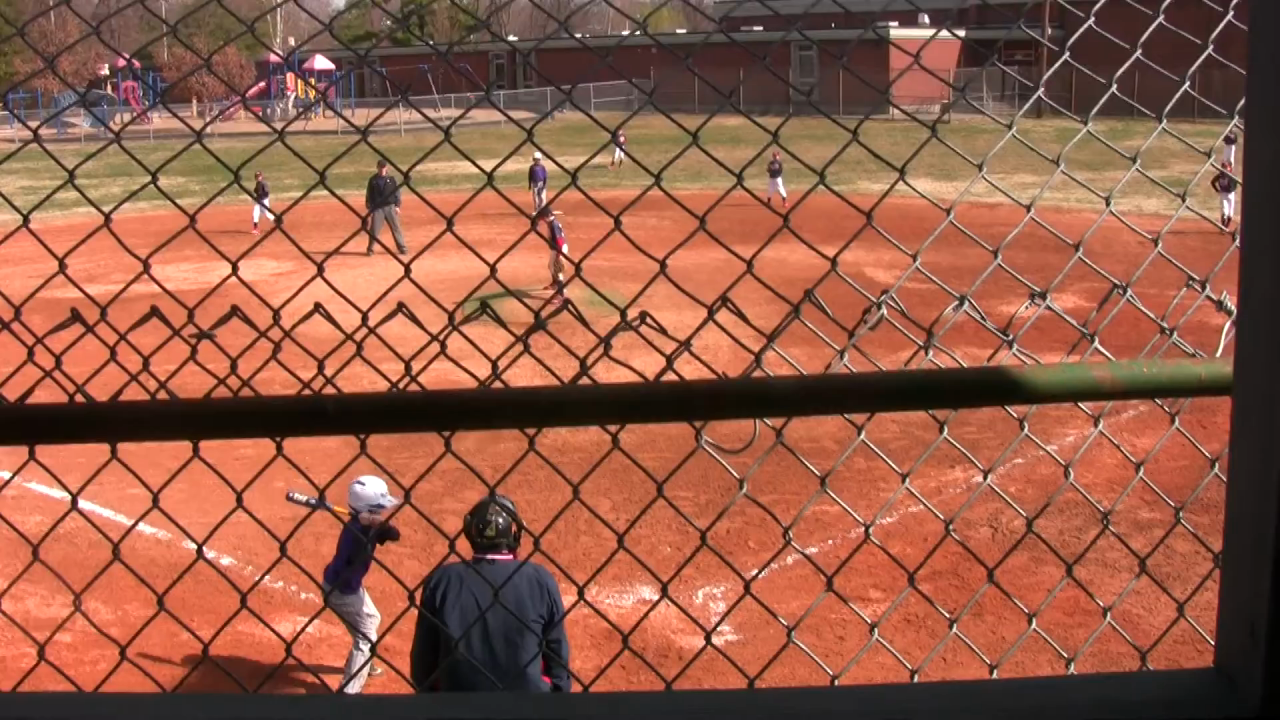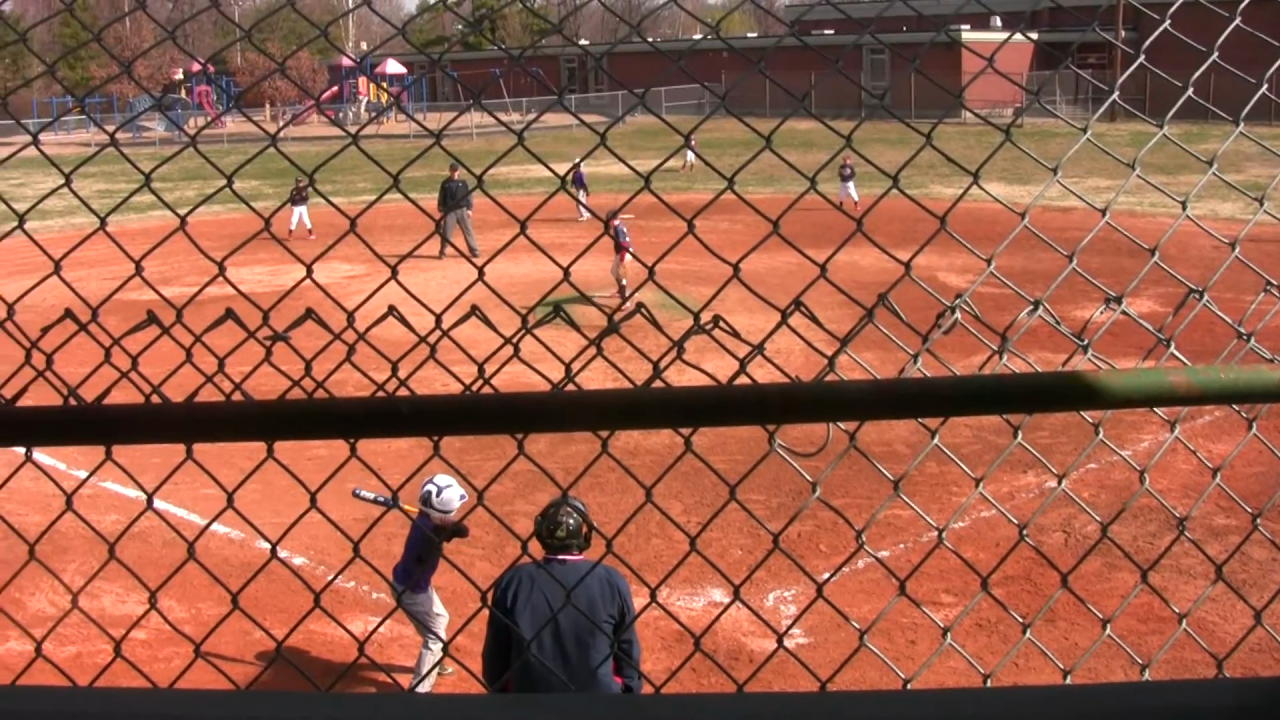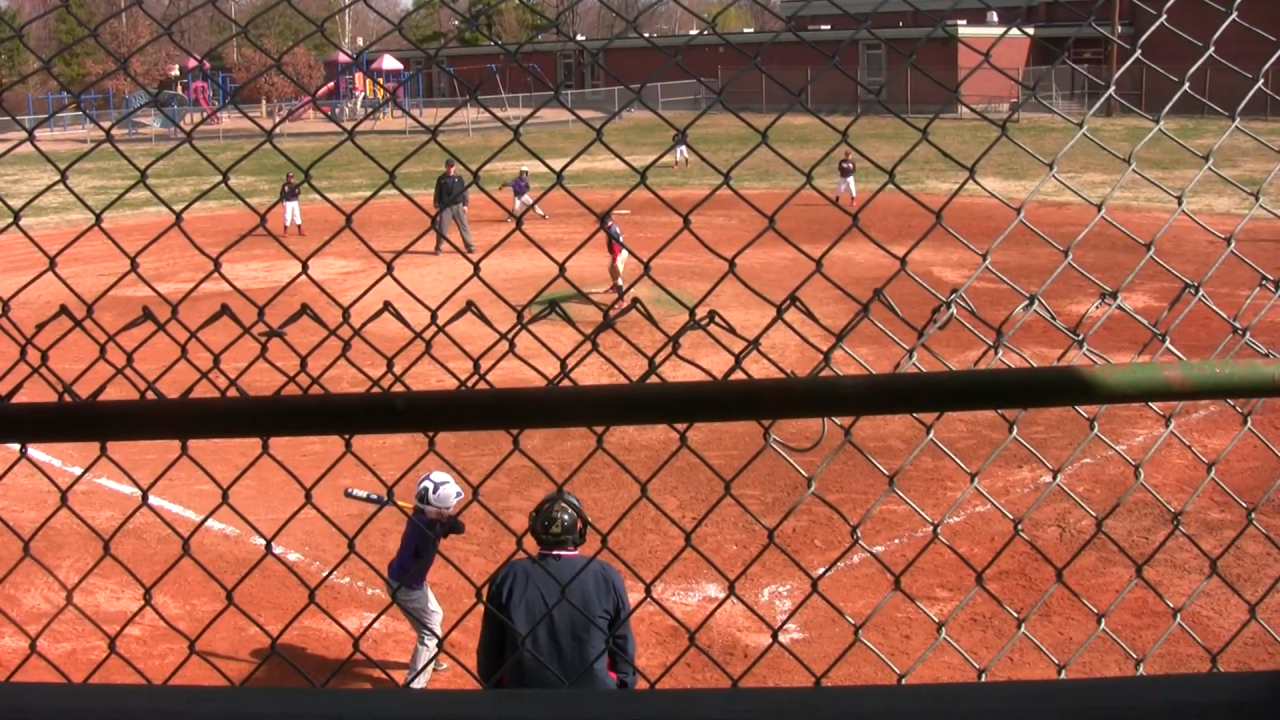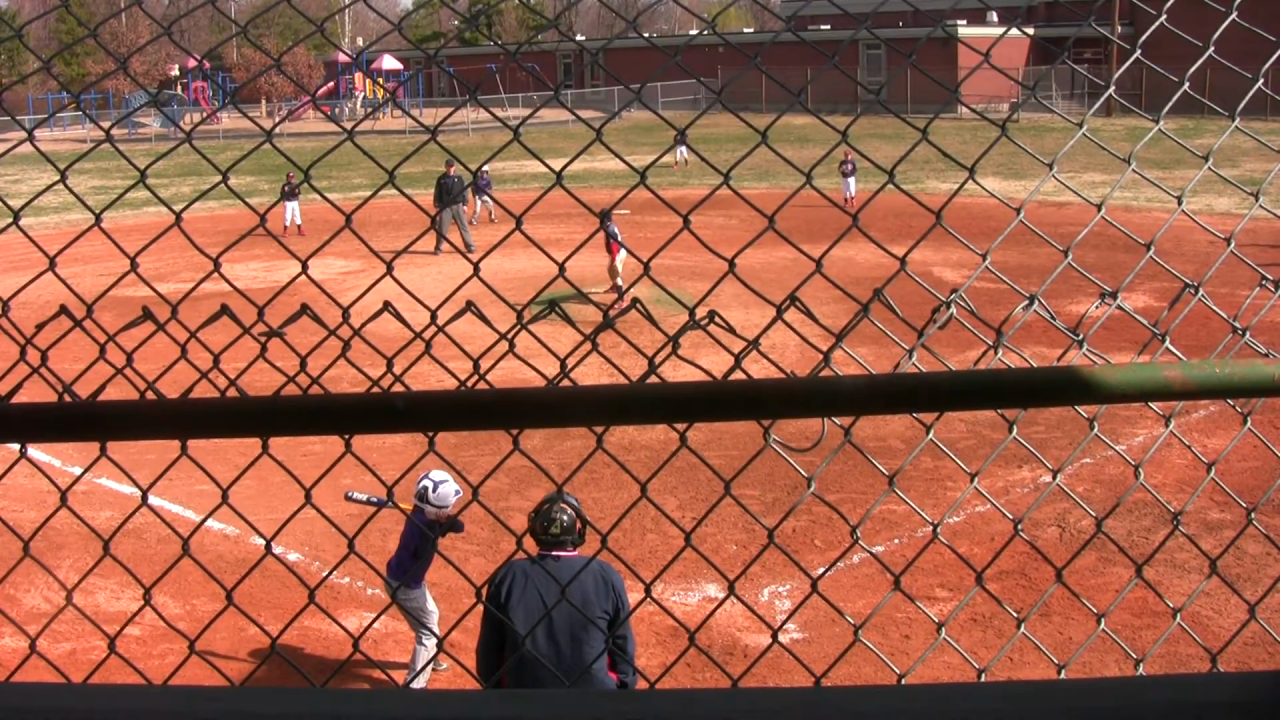
dt=1s
person 1, frame 1
left shoulder: (367, 523)
right shoulder: (356, 530)
left elbow: (395, 535)
left wrist: (381, 525)
right wrist: (370, 528)
left hip: (350, 584)
right hip: (341, 589)
left knee: (372, 620)
right knee: (367, 636)
left ankle: (361, 663)
right ankle: (349, 690)
person 1, frame 2
left shoulder: (431, 520)
right shoulder: (425, 526)
left elbow: (463, 532)
left wrist: (451, 523)
right wrist: (440, 526)
left hip: (418, 583)
right hip: (411, 588)
left knee: (441, 619)
right knee: (435, 635)
left ankle: (432, 663)
right ankle: (419, 688)
person 1, frame 3
left shoulder: (429, 516)
right shoulder: (423, 523)
left elbow: (460, 528)
left wrist: (446, 518)
right wrist: (437, 520)
left hip: (412, 579)
right hip: (406, 584)
left knee: (435, 615)
right knee: (431, 631)
left ankle: (428, 658)
right ankle: (414, 684)
person 1, frame 4
left shoulder: (427, 516)
right shoulder: (422, 523)
left elbow: (459, 527)
left wrist: (445, 519)
right wrist: (439, 522)
left hip: (410, 579)
right hip: (405, 583)
left knee: (431, 616)
right knee: (429, 631)
left ankle: (428, 658)
right ankle: (415, 684)
person 2, frame 1
left shoulder: (441, 581)
right shoulder: (540, 581)
left elbow: (423, 656)
right elbow: (558, 653)
left wrist: (425, 691)
right wrist: (560, 690)
person 2, frame 2
left shoulder: (513, 581)
right shoulder: (611, 582)
left elbow: (495, 655)
right elbow: (628, 653)
left wrist: (499, 691)
right wrist: (630, 690)
person 2, frame 3
left shoulder: (508, 577)
right shoulder: (606, 577)
left elbow: (490, 651)
right elbow: (623, 648)
left wrist: (493, 687)
right wrist: (625, 685)
left hip: (525, 690)
right hip: (592, 687)
person 2, frame 4
left shoulder: (507, 577)
right shoulder: (606, 577)
left elbow: (489, 650)
right elbow: (623, 647)
left wrist: (493, 689)
right wrist: (625, 686)
right hip: (592, 690)
